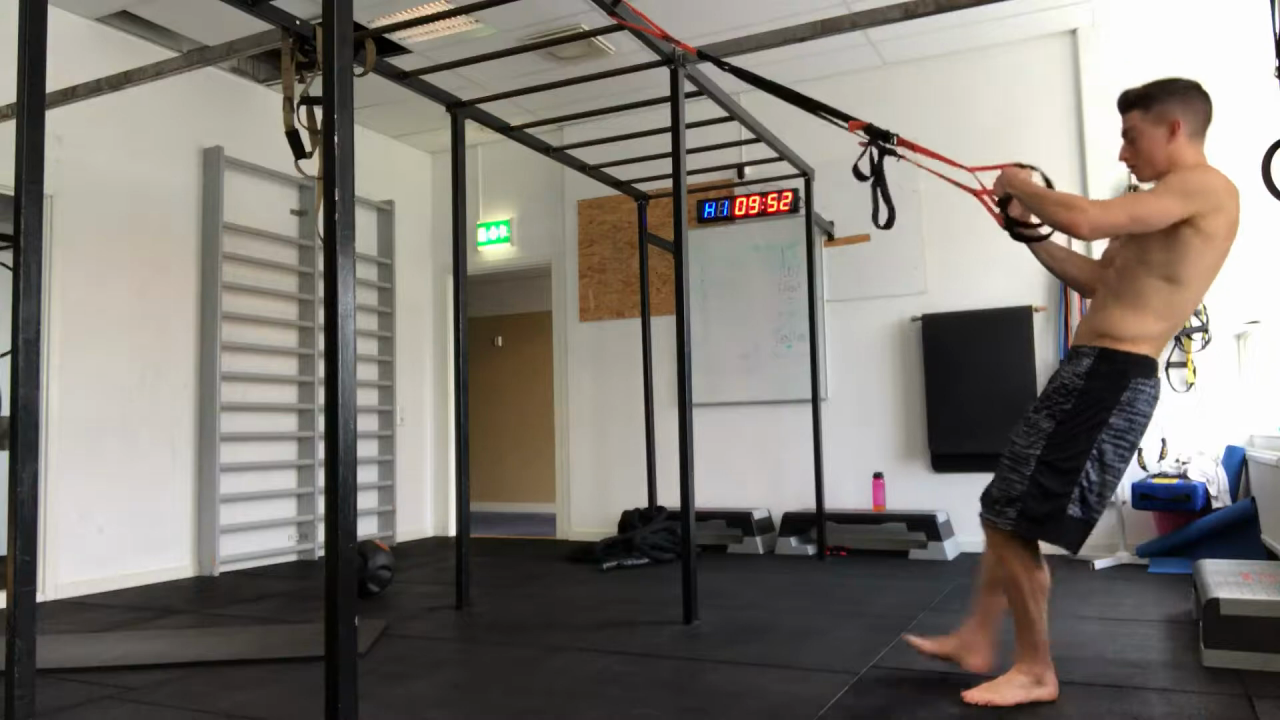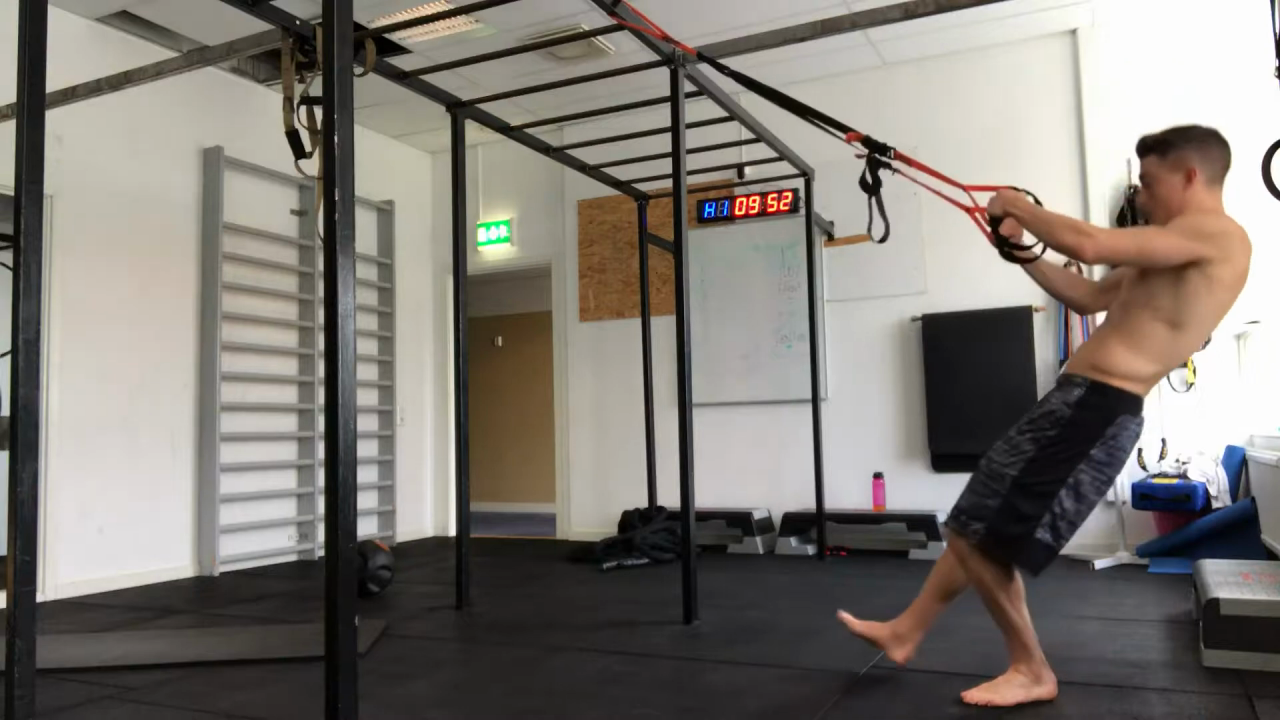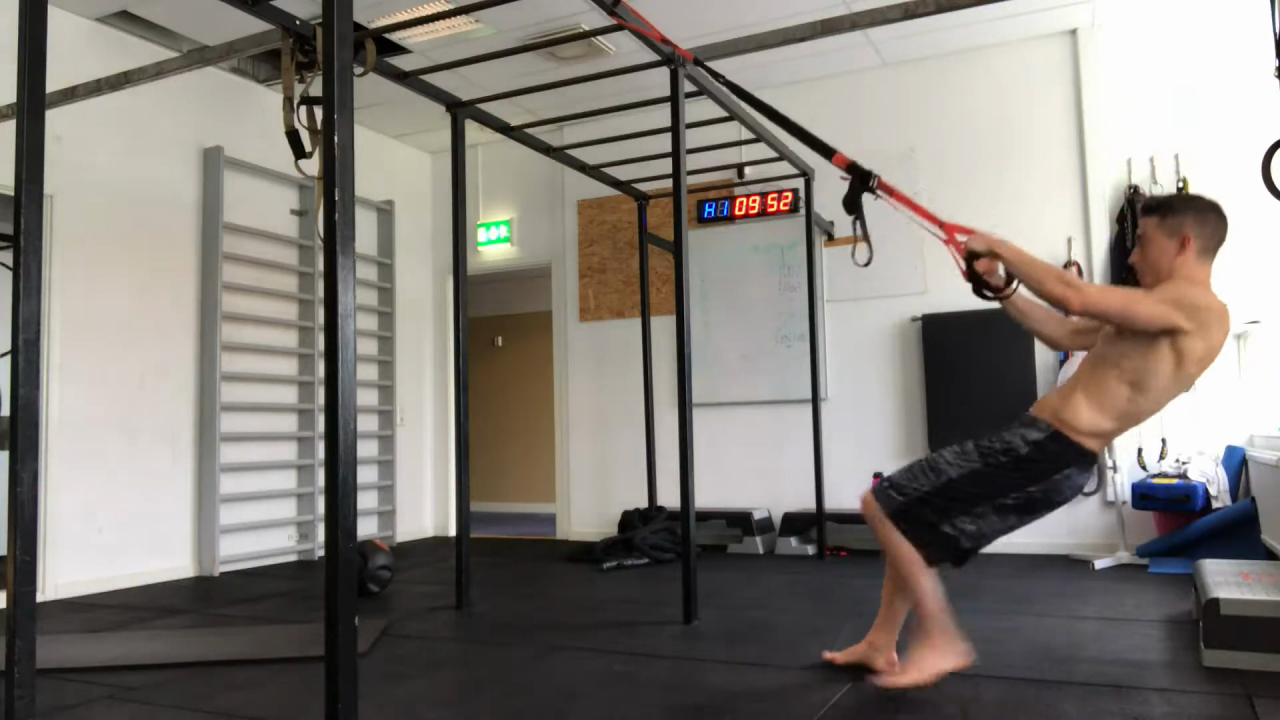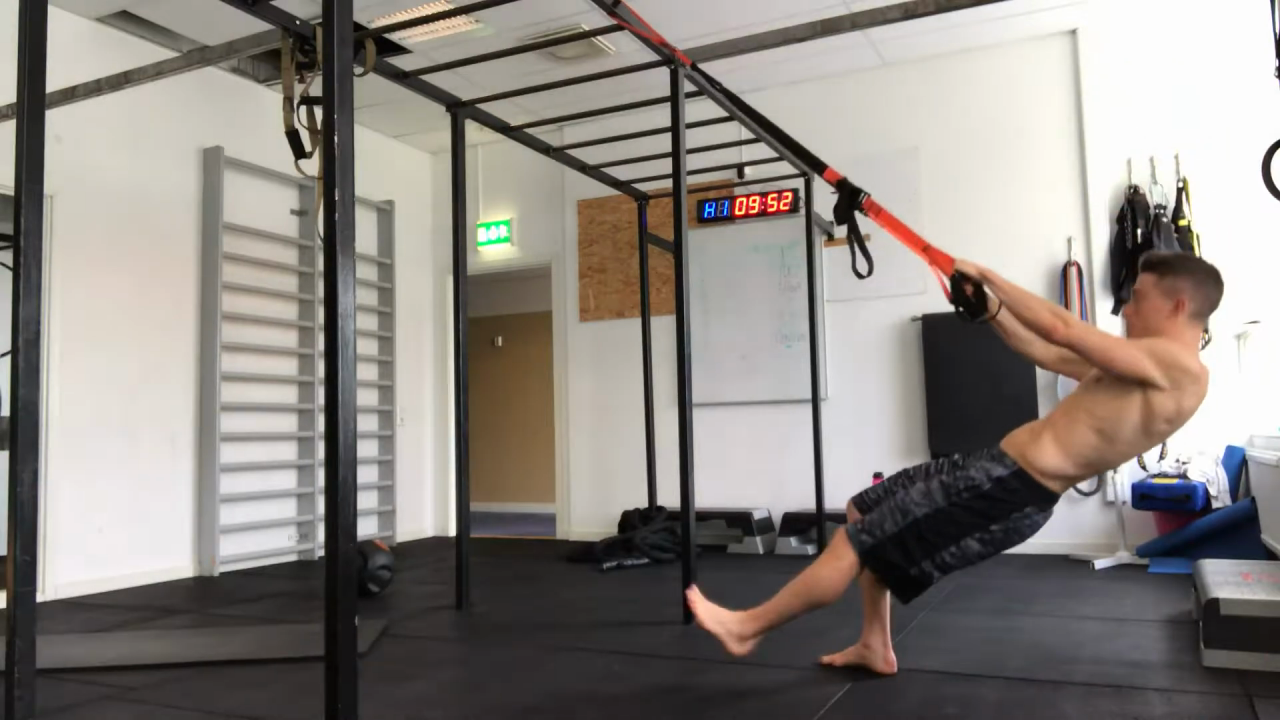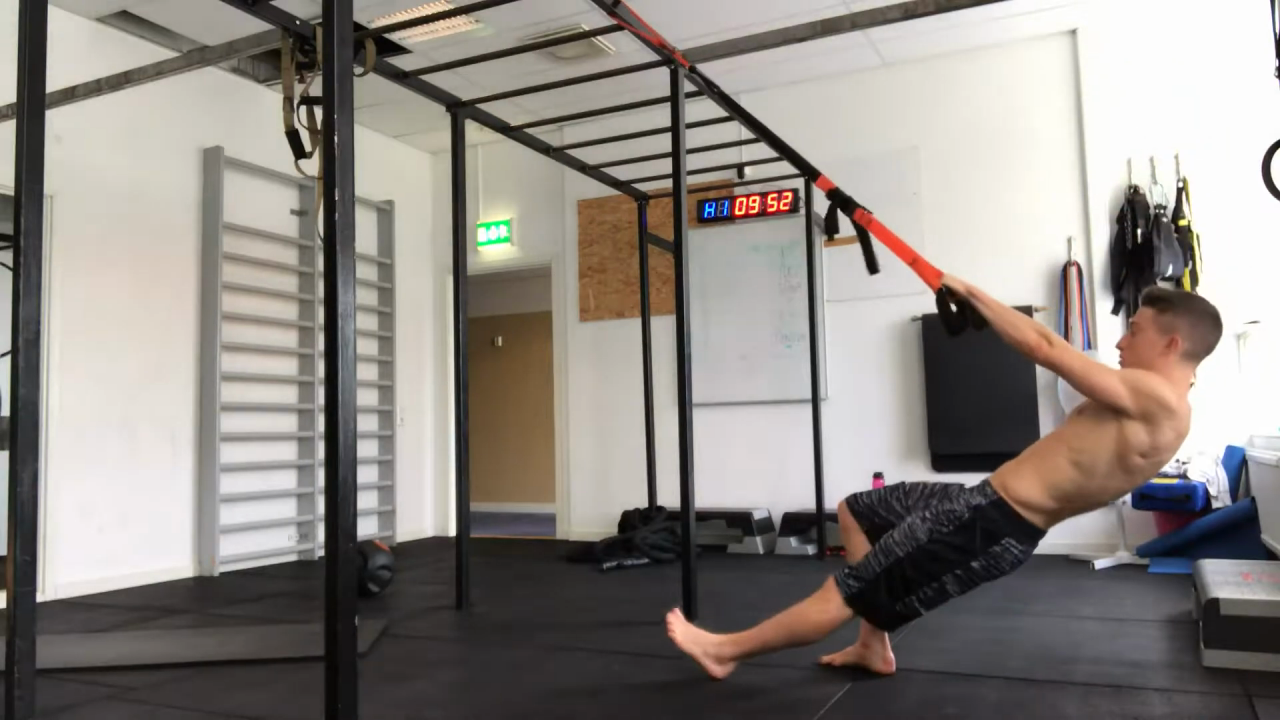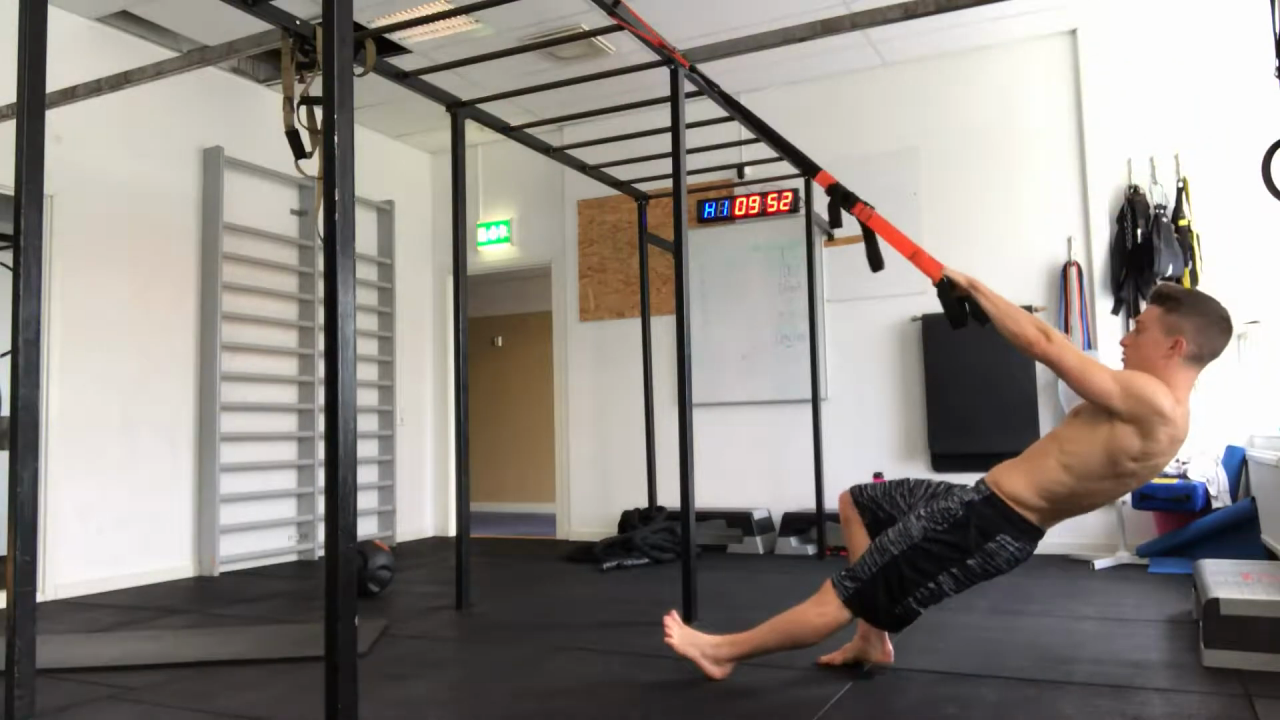
dt=0.3s
person 1, frame 1
left shoulder: (1203, 186)
right shoulder: (1171, 208)
left elbow: (1086, 220)
right elbow: (1093, 278)
left wrist: (1022, 187)
right wrist: (1028, 230)
left hip: (1109, 375)
right hip: (1097, 373)
left knee: (1012, 519)
right knee: (1006, 510)
left ankle: (1035, 672)
right ankle: (974, 640)
person 1, frame 2
left shoulder: (1217, 235)
right shoulder: (1179, 248)
left elbow: (1089, 245)
right elbow: (1090, 296)
left wrist: (1019, 206)
right wrist: (1021, 249)
left hip: (1093, 409)
right hip: (1083, 404)
left knee: (982, 536)
right knee: (974, 524)
left ankle: (1031, 671)
right ankle: (904, 632)
person 1, frame 3
left shoulder: (1198, 307)
right shoulder: (1170, 316)
left elbow: (1077, 298)
right elbow: (1062, 332)
left wrist: (1003, 246)
right wrist: (999, 284)
left hip: (1049, 452)
right hip: (1043, 441)
left knee: (883, 503)
right knee: (911, 516)
left ankle: (942, 640)
right ankle: (881, 647)
person 1, frame 4
left shoulder: (1179, 367)
right shoulder: (1149, 364)
left elbow: (1059, 330)
right elbow: (1050, 354)
left wrist: (986, 275)
right wrist: (987, 306)
left hip: (1010, 490)
right hip: (1003, 471)
left knee: (851, 544)
right knee: (865, 512)
left ankle: (747, 629)
right ankle: (875, 645)
person 1, frame 5
left shoulder: (1158, 400)
right shoulder: (1145, 404)
left elbow: (1046, 349)
right elbow: (1054, 356)
left wrist: (972, 292)
right wrist: (978, 309)
left hip: (991, 526)
right hip: (990, 507)
left knee: (840, 593)
right knee: (854, 511)
left ankle: (726, 651)
right ankle: (874, 646)
person 1, frame 6
left shoulder: (1152, 401)
right shoulder: (1152, 405)
left elbow: (1043, 343)
right elbow: (1055, 348)
left wrist: (972, 285)
right wrist: (979, 299)
left hip: (990, 524)
right hip: (993, 510)
left knee: (839, 596)
right knee: (855, 502)
left ankle: (724, 650)
right ankle: (873, 640)
